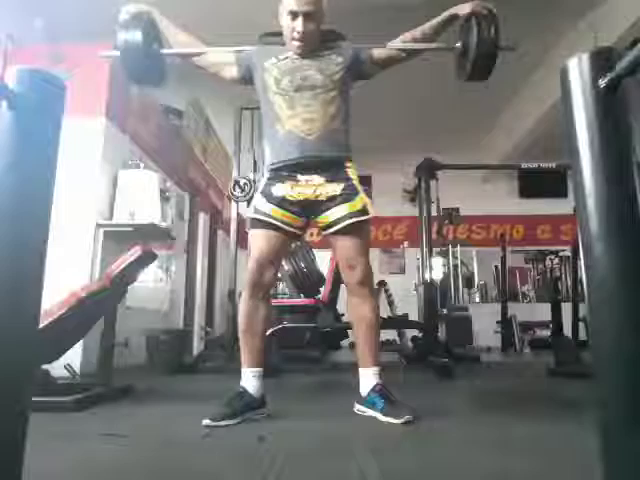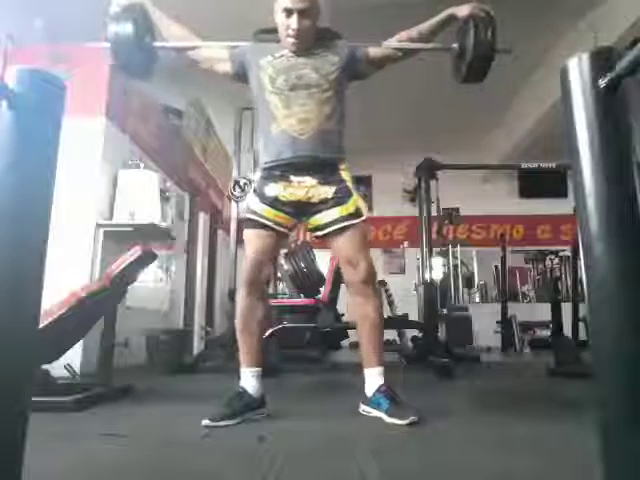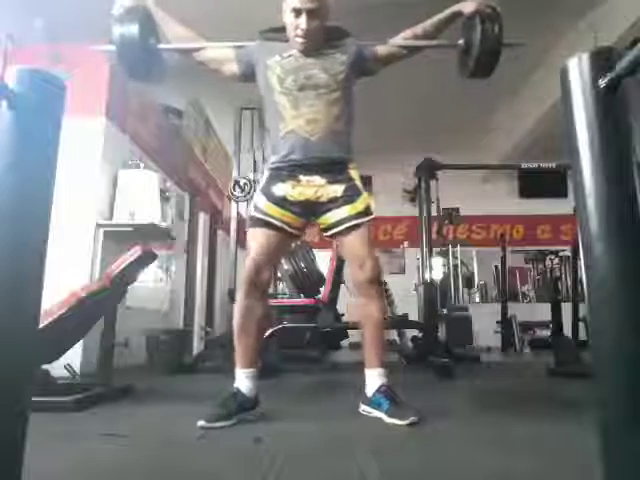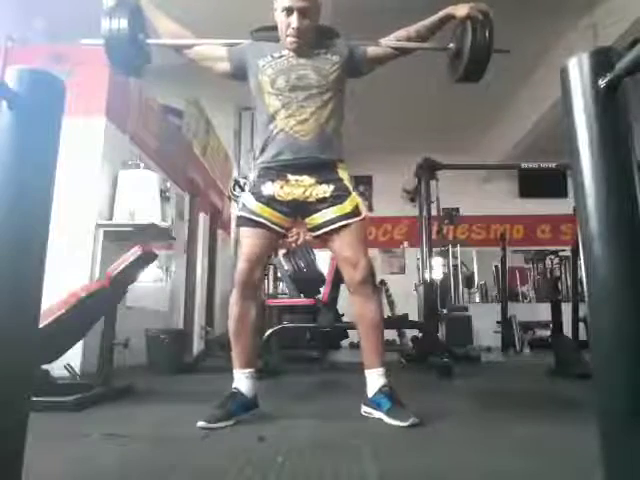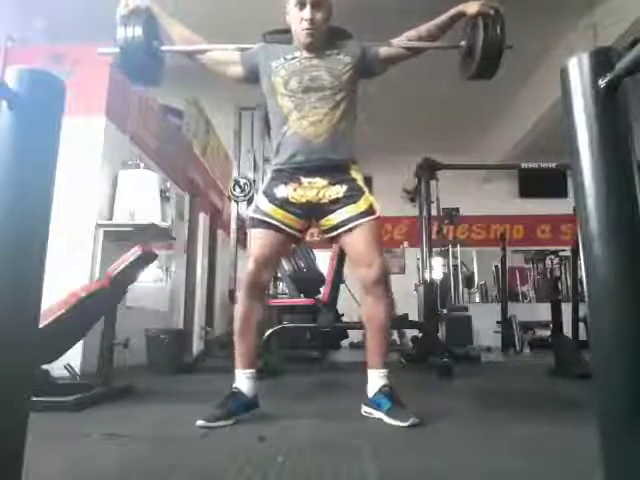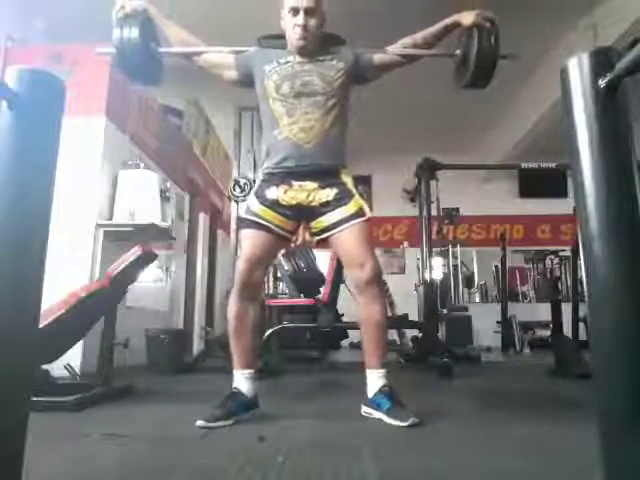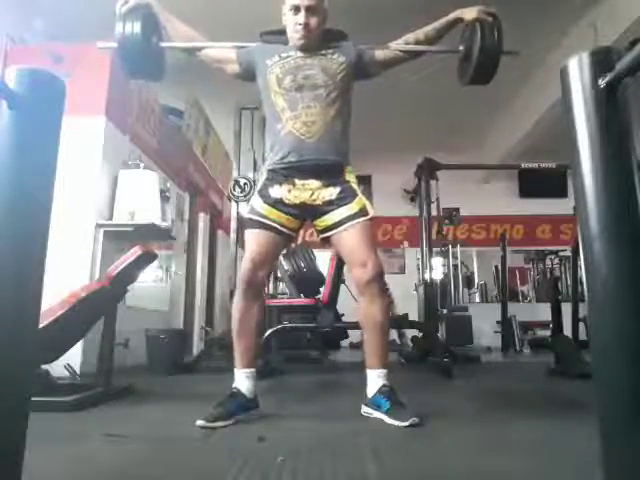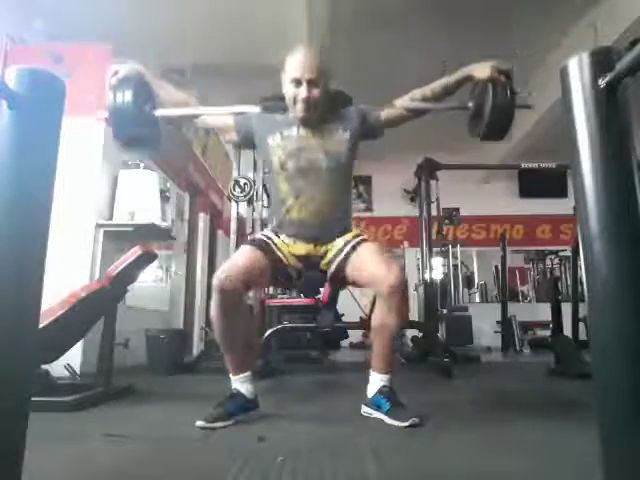
dt=0.5s
person 1, frame 1
left shoulder: (345, 56)
right shoulder: (260, 58)
left elbow: (402, 47)
right elbow: (200, 54)
left hip: (336, 177)
right hip: (280, 179)
left knee: (359, 278)
right knee: (256, 280)
left ankle: (371, 389)
right ankle: (250, 390)
person 1, frame 2
left shoulder: (340, 55)
right shoulder: (254, 56)
left elbow: (398, 46)
right elbow: (196, 48)
left hip: (329, 178)
right hip: (274, 179)
left knee: (362, 277)
right knee: (252, 280)
left ankle: (376, 389)
right ankle: (250, 390)
person 1, frame 3
left shoulder: (349, 53)
right shoulder: (263, 54)
left elbow: (405, 42)
right elbow: (201, 50)
left hip: (338, 177)
right hip: (282, 178)
left knee: (369, 277)
right knee: (253, 279)
left ankle: (376, 389)
right ankle: (245, 390)
person 1, frame 4
left shoulder: (339, 54)
right shoulder: (252, 54)
left elbow: (396, 43)
right elbow: (190, 46)
left hip: (327, 178)
right hip: (271, 178)
left knee: (361, 277)
right knee: (245, 278)
left ankle: (377, 390)
right ankle: (243, 390)
person 1, frame 5
left shoulder: (352, 54)
right shoulder: (265, 57)
left elbow: (408, 44)
right elbow: (203, 52)
left hip: (340, 179)
right hip: (286, 180)
left knee: (375, 275)
right knee: (252, 278)
left ankle: (378, 391)
right ankle: (243, 390)
person 1, frame 6
left shoulder: (345, 60)
right shoulder: (259, 61)
left elbow: (402, 51)
right elbow: (198, 52)
left hip: (330, 183)
right hip: (276, 183)
left knee: (367, 276)
right knee: (245, 278)
left ankle: (376, 391)
right ankle: (243, 390)
person 1, frame 7
left shoulder: (347, 55)
right shoulder: (262, 56)
left elbow: (405, 47)
right elbow: (202, 48)
left hip: (334, 180)
right hip: (279, 181)
left knee: (368, 275)
right knee: (251, 278)
left ankle: (378, 391)
right ankle: (243, 390)
person 1, frame 8
left shoulder: (351, 120)
right shoulder: (262, 124)
left elbow: (411, 103)
right elbow: (196, 113)
left wrist: (467, 73)
right wrist: (144, 75)
left hip: (337, 239)
right hip: (282, 239)
left knee: (392, 282)
right knee: (225, 283)
left ankle: (379, 391)
right ankle: (242, 390)
